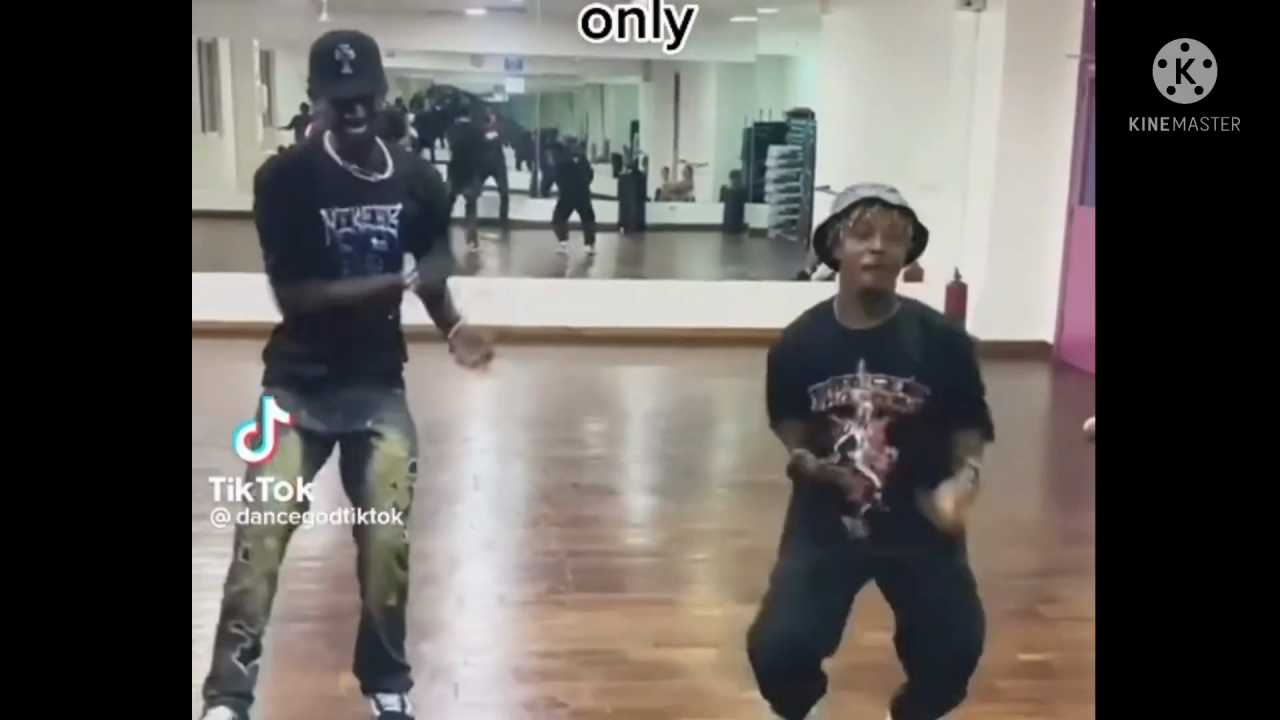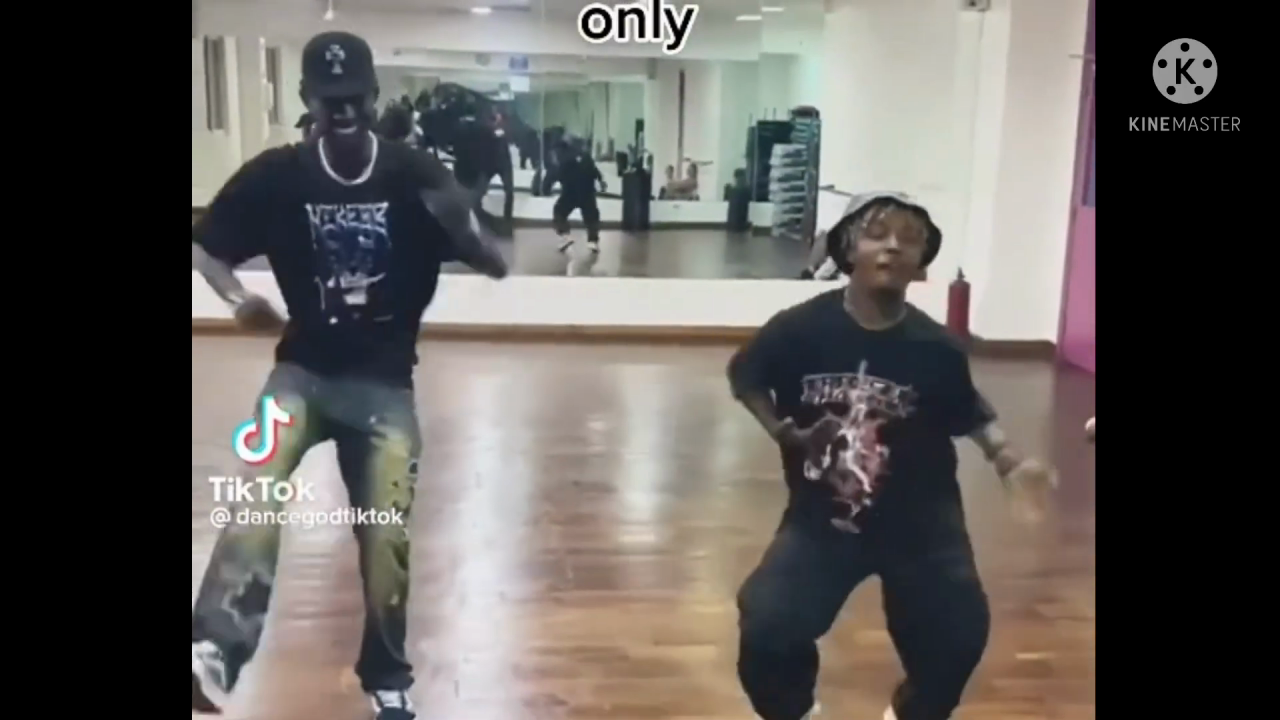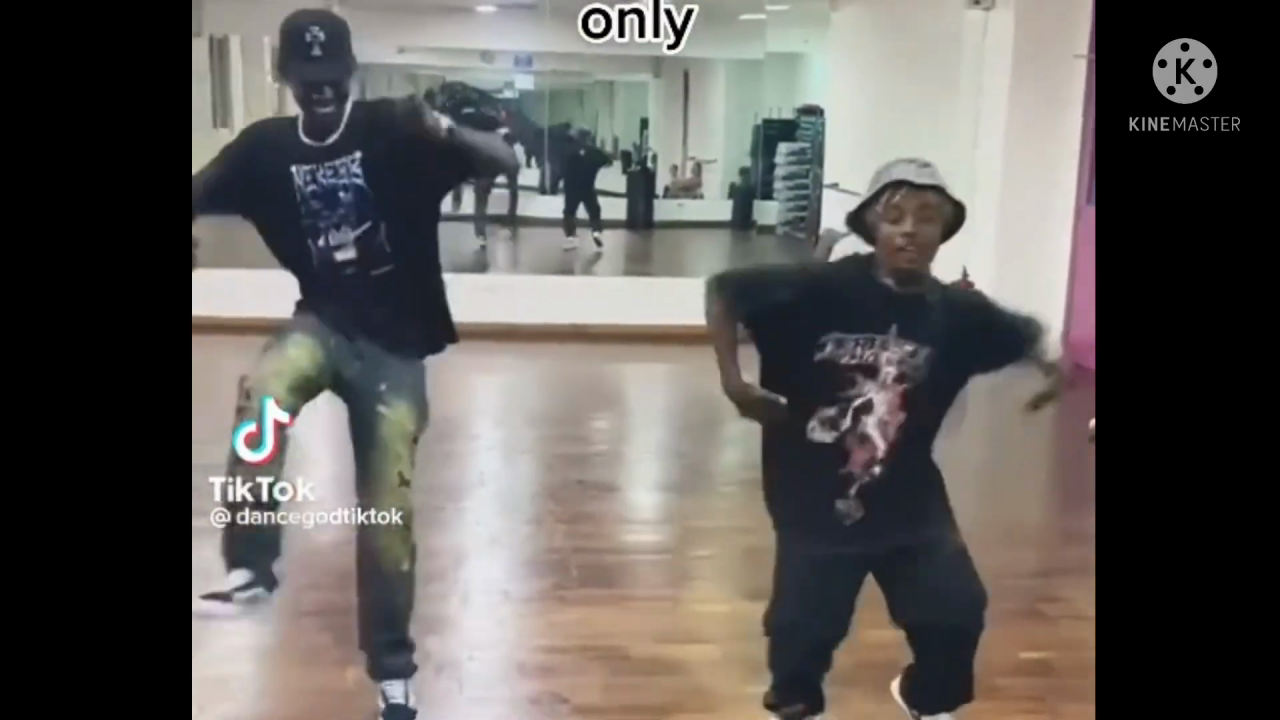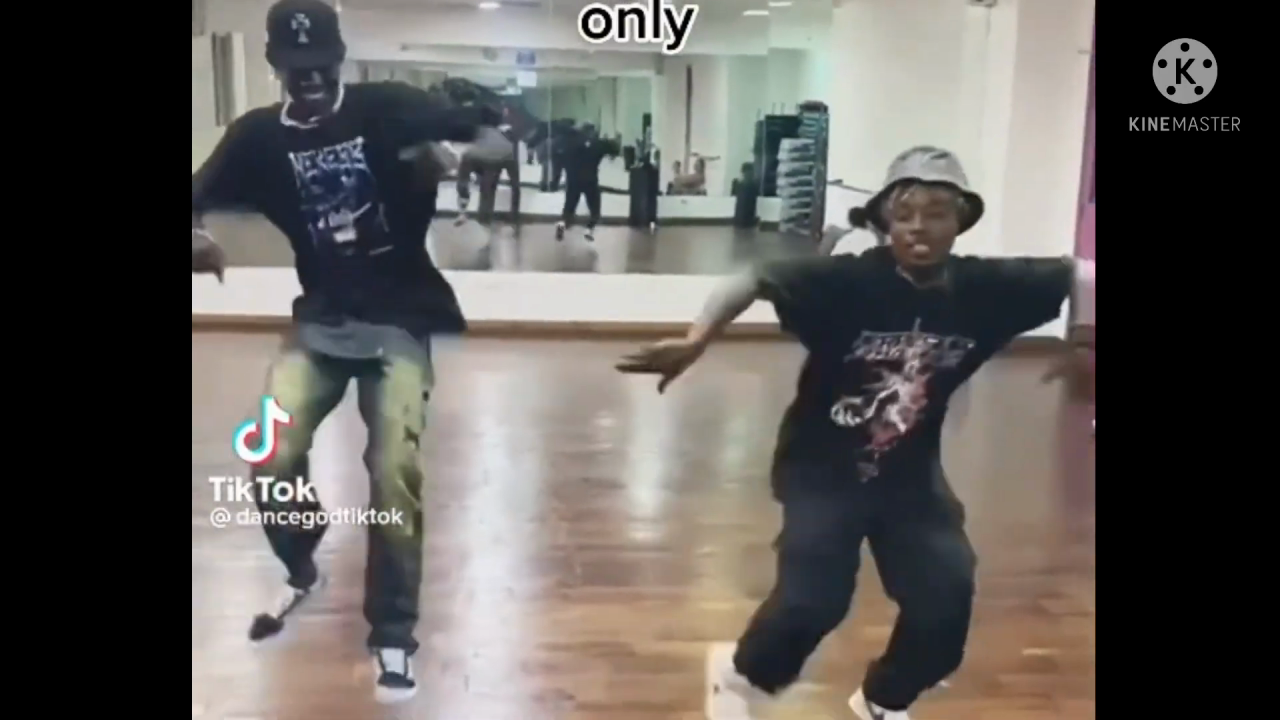
dt=0.1s
person 1, frame 1
left shoulder: (415, 180)
right shoulder: (286, 176)
left elbow: (430, 265)
right elbow: (299, 294)
left wrist: (452, 324)
right wrist: (399, 283)
left hip: (376, 384)
right hip: (298, 378)
left knee: (385, 542)
right knee: (264, 530)
person 1, frame 2
left shoulder: (417, 174)
right shoulder: (274, 175)
left elbow: (495, 268)
right elbow: (205, 246)
left wrist: (461, 226)
right wrist: (236, 297)
left hip: (384, 380)
right hip: (306, 369)
left knee: (386, 541)
right knee: (261, 501)
right ankle: (217, 648)
person 1, frame 3
left shoulder: (392, 126)
right shoulder: (262, 147)
left elbow: (505, 161)
right elbow: (198, 201)
left wrist: (445, 134)
left hip: (399, 339)
right hip: (323, 323)
left knee: (387, 504)
right knee: (263, 392)
right ankle: (252, 565)
person 1, frame 4
left shoulder: (392, 108)
right shoulder: (257, 136)
left elbow: (499, 144)
right elbow: (201, 201)
left wrist: (457, 151)
right wrist: (200, 237)
left hip: (399, 320)
right hip: (322, 317)
left knee: (393, 472)
right knee: (274, 460)
left ankle: (392, 637)
right ankle: (301, 572)
person 2, frame 1
left shoulder: (938, 338)
right shoulder: (801, 341)
left elbow: (974, 429)
right elbow: (785, 419)
left wrist: (962, 484)
right wrist: (804, 460)
left hip: (919, 527)
right hip: (823, 522)
left knee: (953, 639)
right knee: (780, 646)
person 2, frame 2
left shoulder: (934, 348)
right shoulder: (801, 329)
left elbow: (970, 415)
right elbow: (746, 378)
left wrist: (1009, 461)
right wrist: (778, 429)
left hip: (919, 524)
right hip: (821, 520)
left knee: (959, 639)
right knee: (769, 628)
person 2, frame 3
left shoulder: (957, 308)
right shoulder: (832, 284)
left elbow: (1023, 336)
right elbow: (723, 290)
left wrist: (1056, 366)
right wrist: (733, 379)
left hip: (907, 494)
right hip: (813, 490)
left knee: (956, 612)
right knee: (806, 628)
person 2, frame 4
left shoulder: (978, 287)
right shoulder: (846, 278)
left elbow: (1077, 273)
right elbow: (760, 280)
left wrist: (1087, 336)
right wrist: (694, 342)
left hip: (908, 476)
right hip: (817, 469)
left knee: (945, 598)
right knee: (814, 597)
